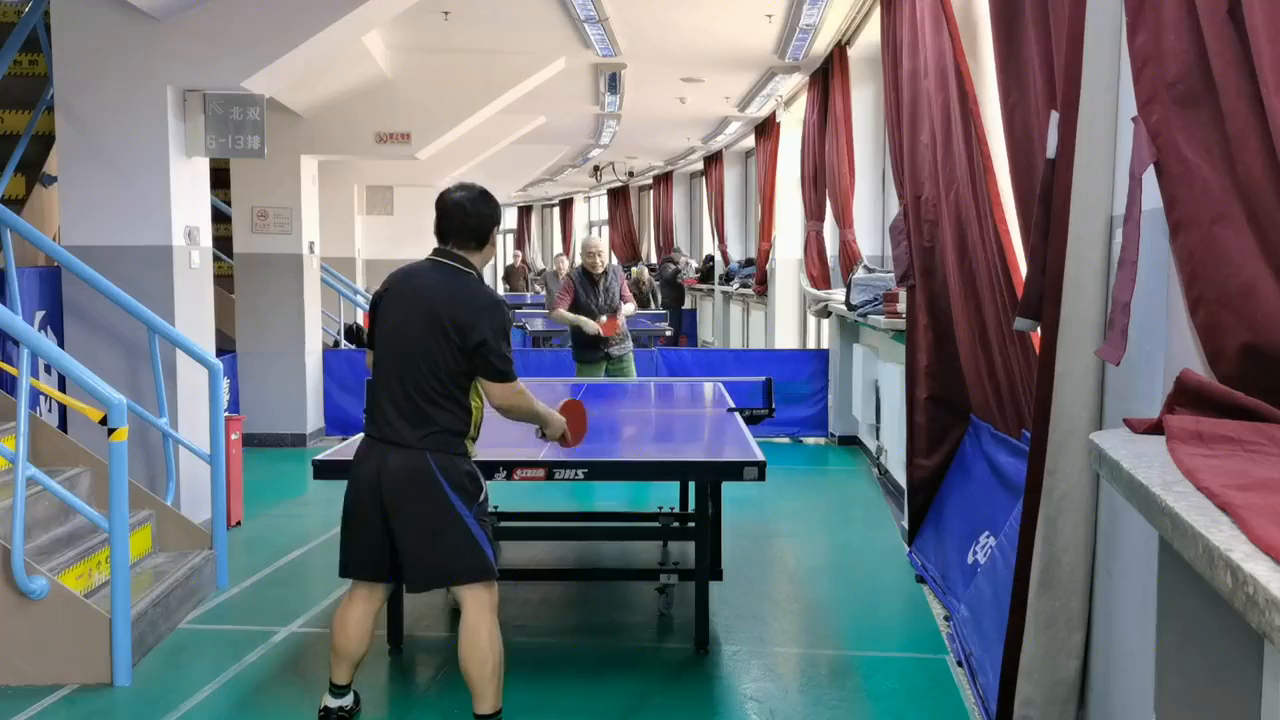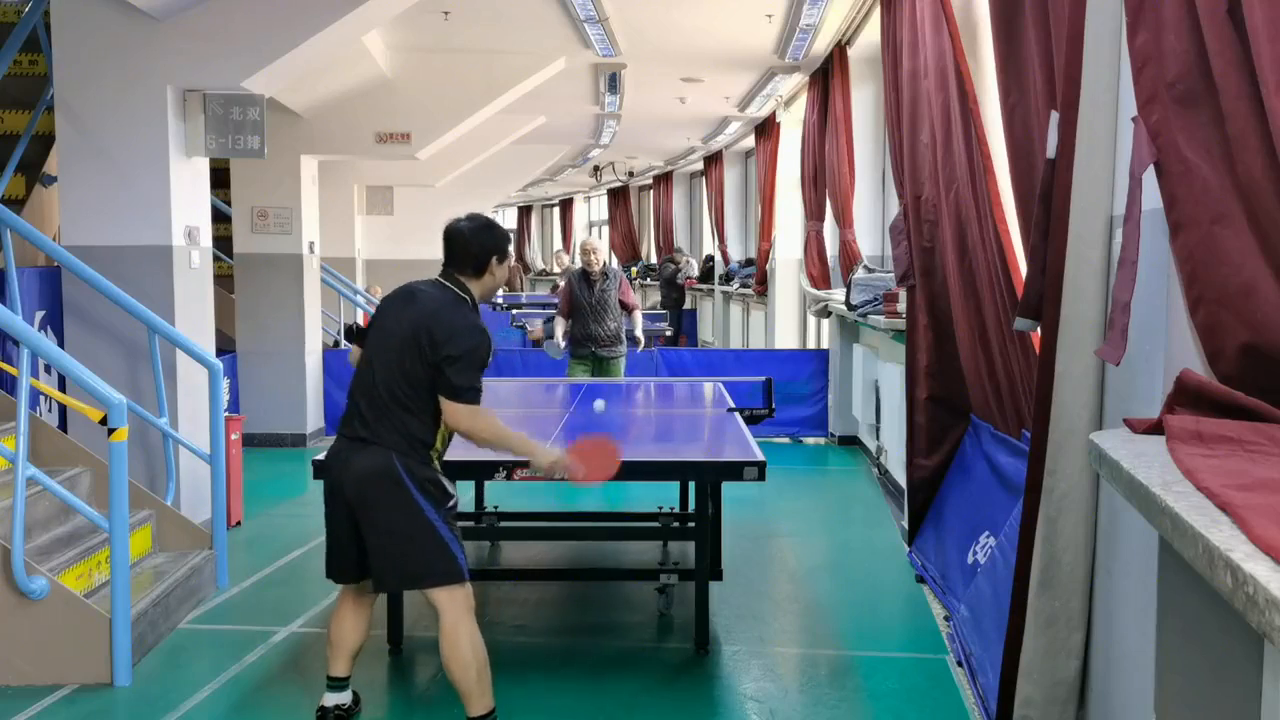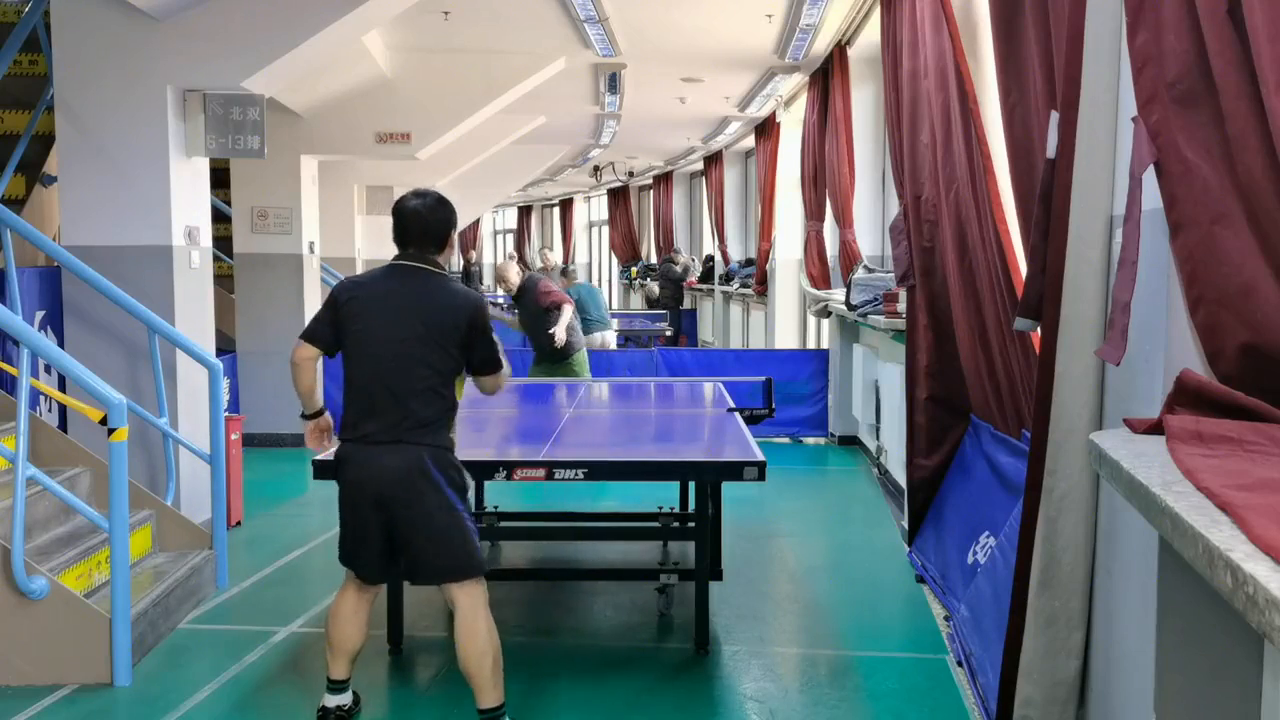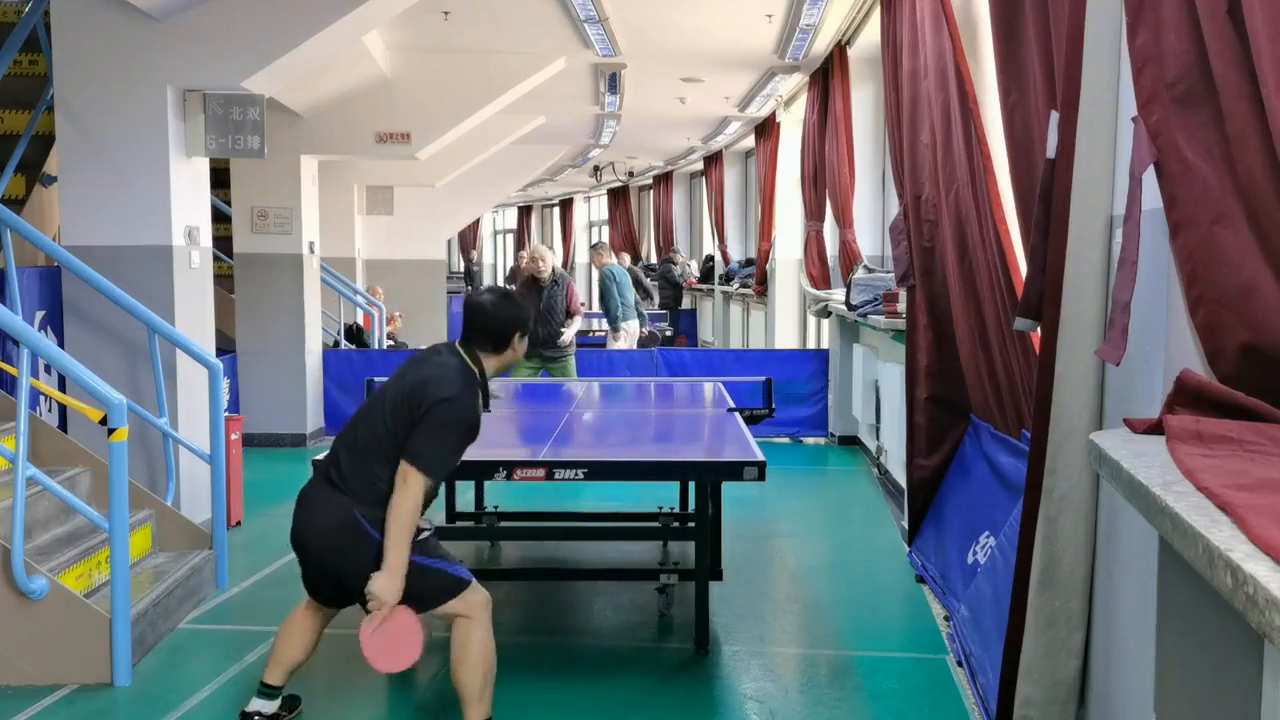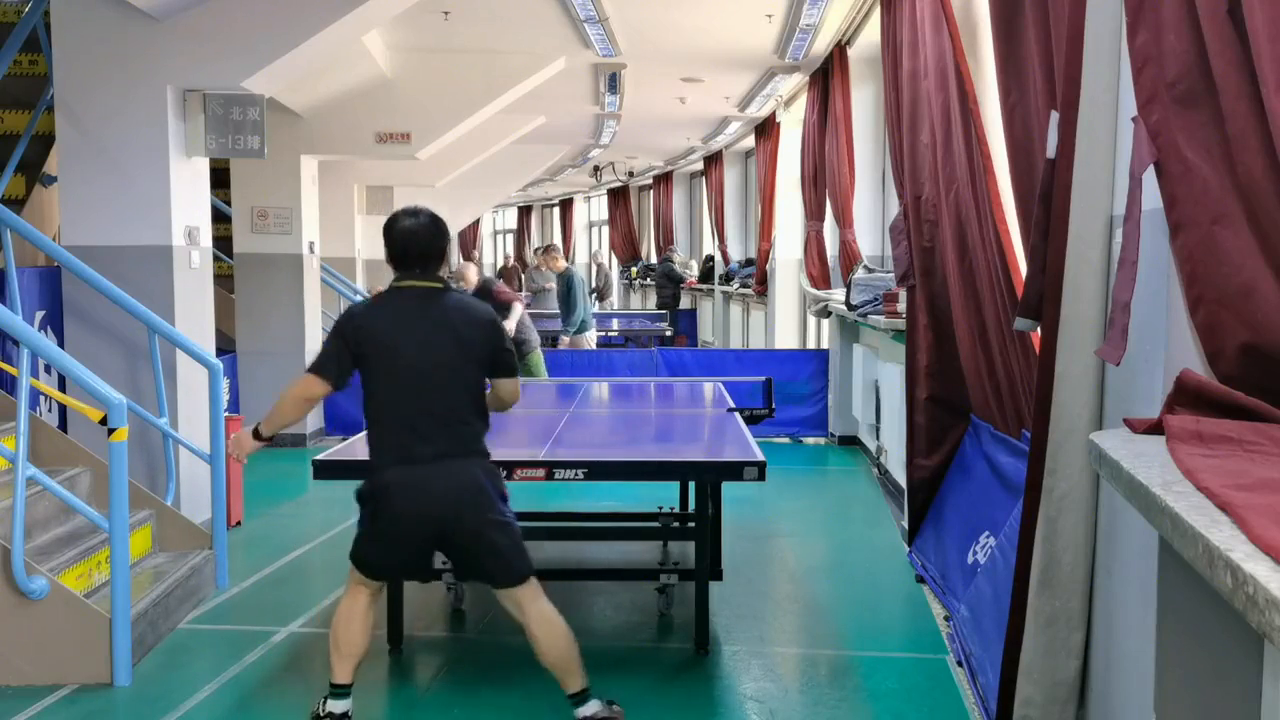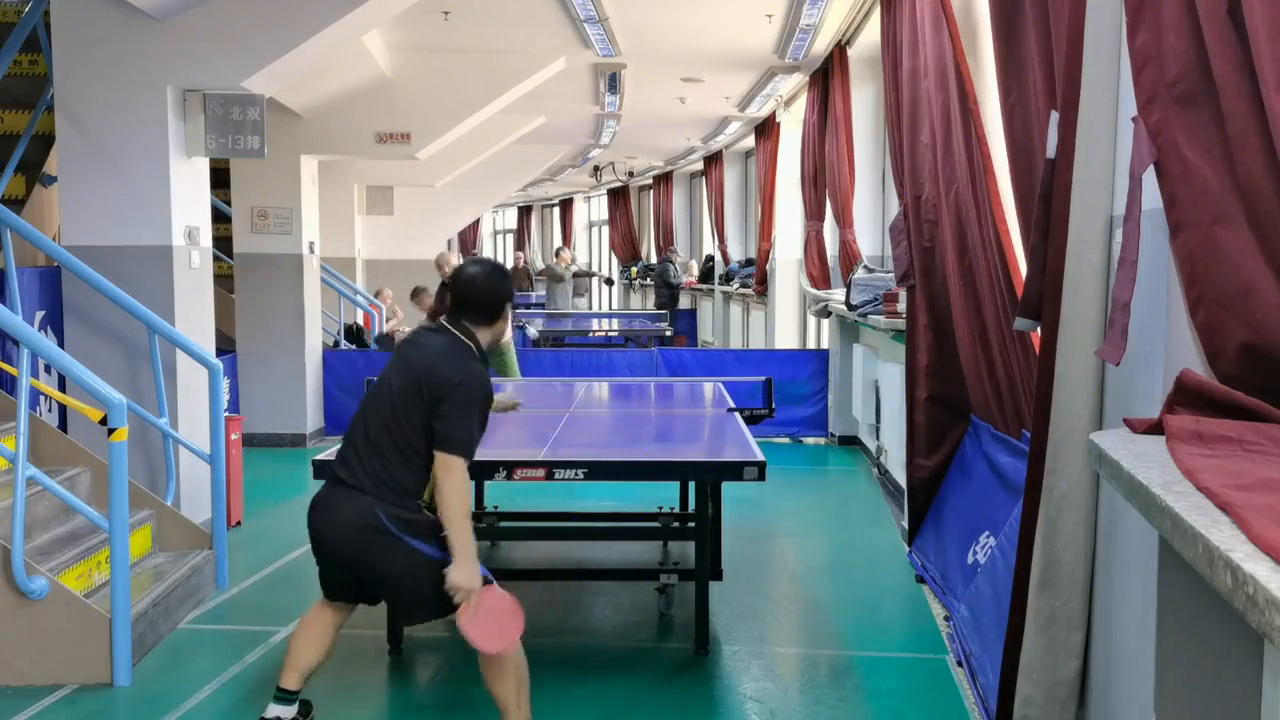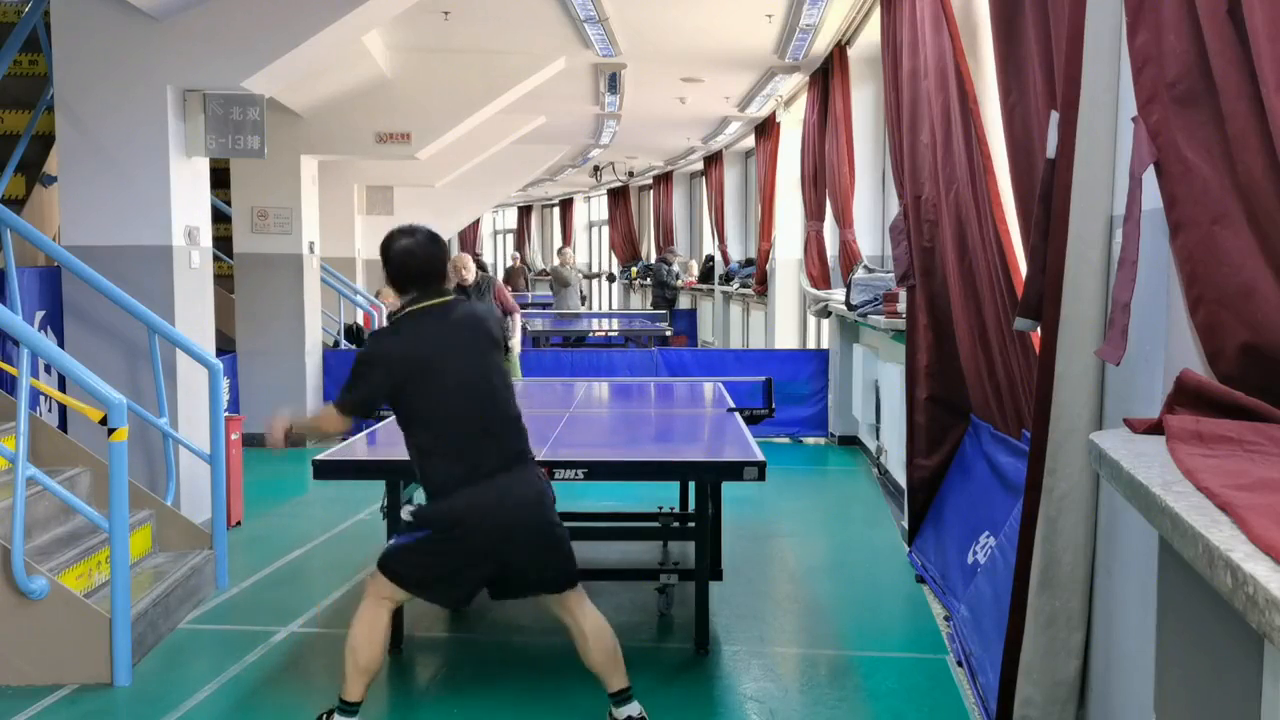
dt=0.7s
person 1, frame 1
left shoulder: (395, 284)
right shoulder: (483, 304)
right elbow: (504, 395)
right wrist: (548, 418)
left hip: (375, 459)
right hip: (435, 467)
left knee: (366, 588)
right knee: (478, 596)
person 1, frame 2
left shoulder: (404, 296)
right shoulder: (466, 329)
right elbow: (464, 417)
right wrist: (533, 450)
left hip: (345, 460)
right hip: (394, 472)
left knee: (358, 585)
right knee: (453, 600)
person 1, frame 3
left shoulder: (351, 292)
right shoulder: (465, 304)
left elbow: (303, 357)
right elbow: (491, 383)
left wrist: (314, 413)
right wrist: (501, 360)
left hip: (360, 461)
right hip: (423, 465)
left knee: (359, 583)
right knee: (468, 595)
person 1, frame 4
left shoulder: (436, 357)
right shoulder: (458, 402)
right elbow: (410, 484)
right wrist: (393, 571)
left hip: (315, 509)
right hip: (356, 523)
left knee: (319, 604)
right knee: (473, 610)
person 1, frame 5
left shoulder: (362, 320)
right shoulder: (480, 316)
left elbow: (309, 390)
right elbow: (509, 395)
left wrist: (259, 432)
left hip: (395, 491)
right hip: (469, 482)
left knee: (361, 587)
right knee: (527, 599)
person 1, frame 6
left shoulder: (425, 343)
right shoulder: (466, 376)
right elbow: (449, 472)
right wrist: (464, 557)
left hip: (331, 510)
right hip: (379, 523)
left knee: (335, 604)
person 1, frame 7
left shoulder: (386, 348)
right shoulder: (481, 319)
left elbow: (335, 422)
left wrist: (291, 428)
left hip: (458, 511)
right hip: (525, 496)
left knee: (379, 596)
right knee: (573, 603)
